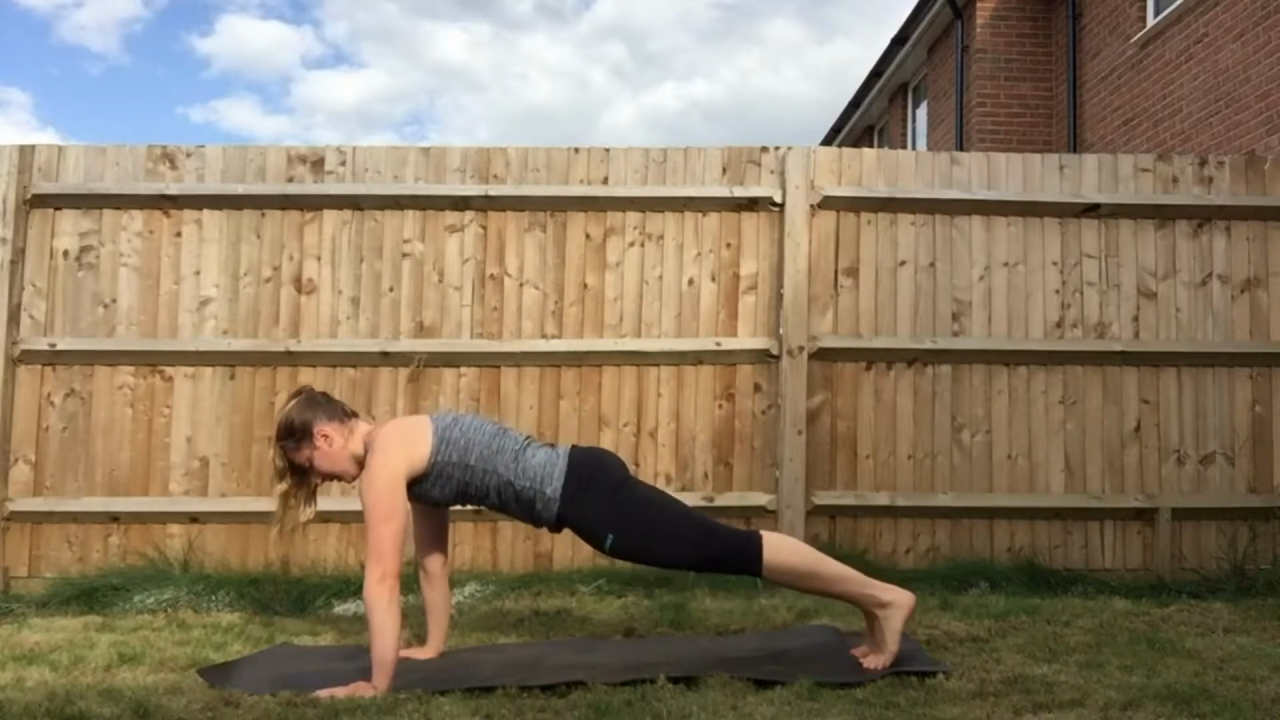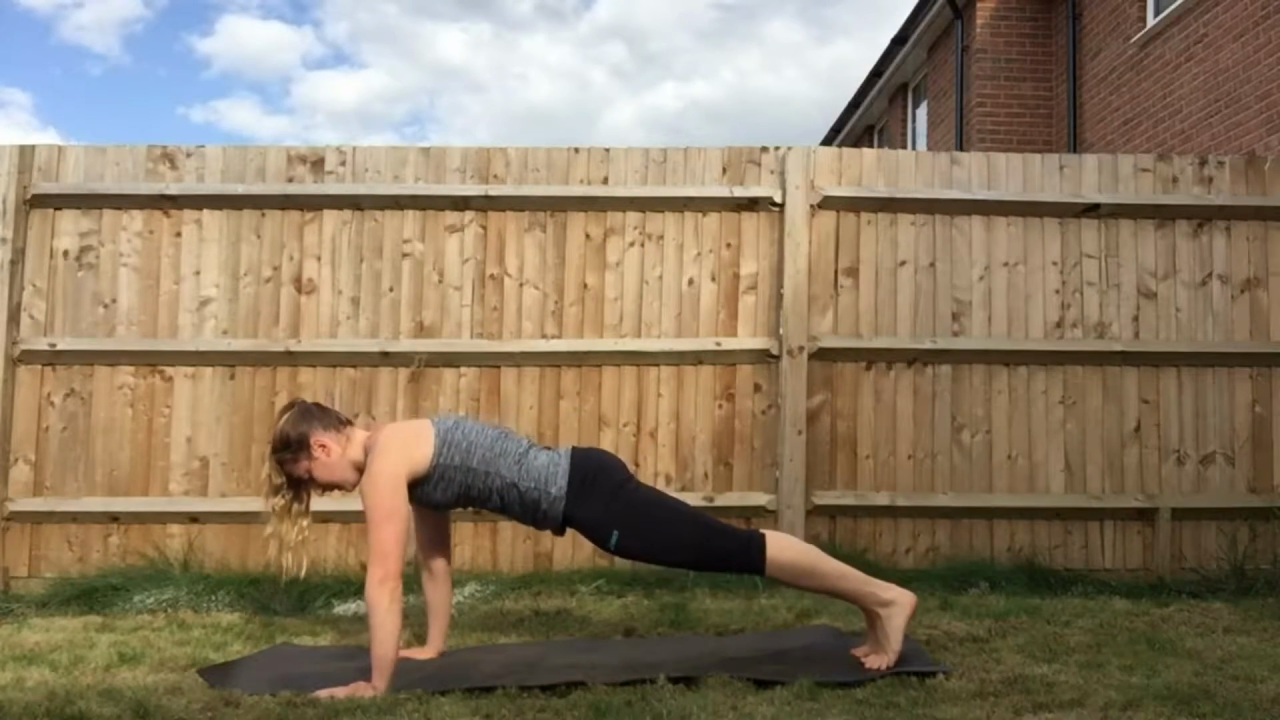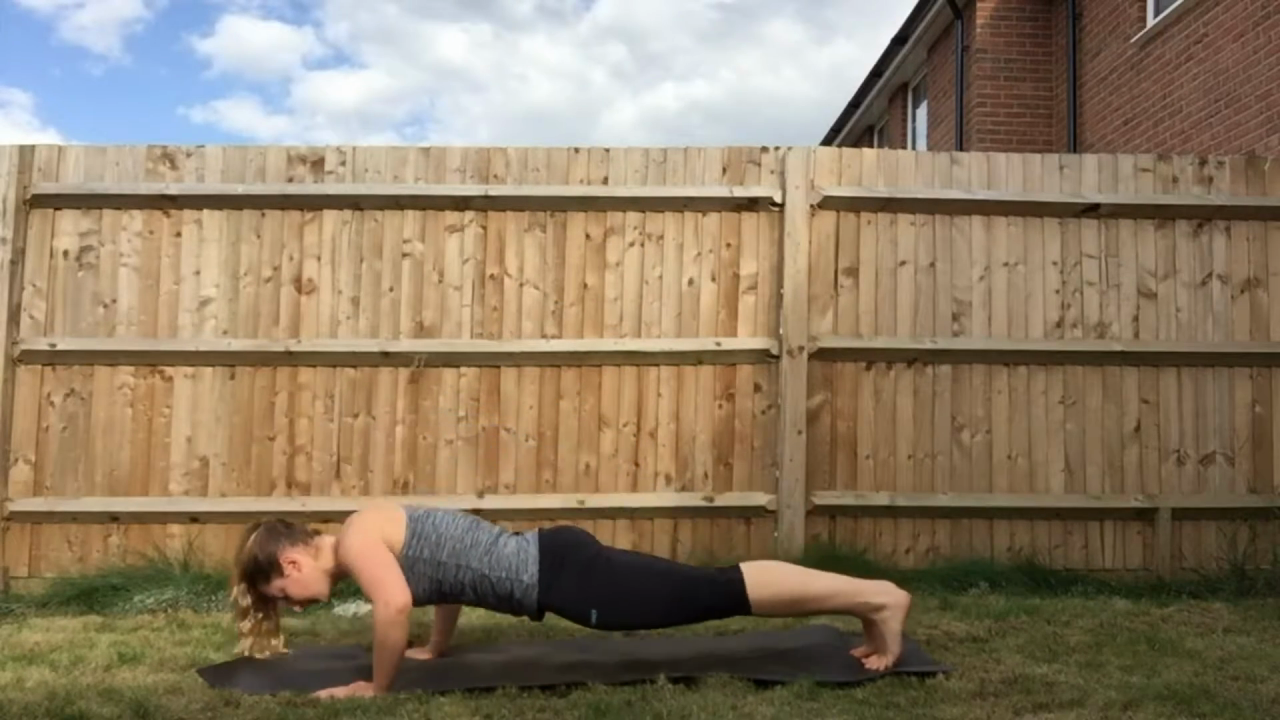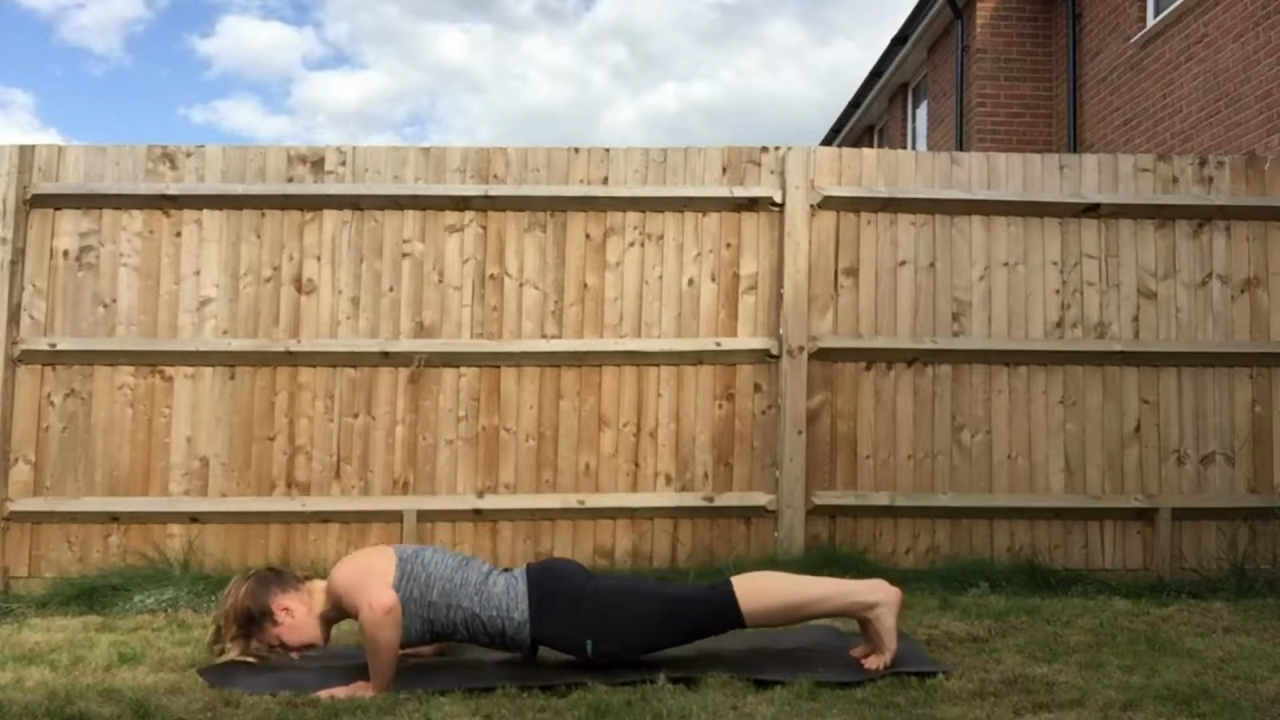
dt=0.5s
person 1, frame 1
left shoulder: (382, 456)
right shoulder: (406, 451)
left elbow: (381, 577)
right elbow: (431, 558)
left wrist: (378, 683)
right wrist: (432, 646)
left hip: (583, 494)
right hip: (579, 480)
left knee: (728, 551)
right knee: (722, 549)
left ankle: (883, 599)
right ankle: (873, 600)
person 1, frame 2
left shoulder: (384, 458)
right shoulder: (407, 459)
left elbow: (384, 577)
right elbow: (435, 555)
left wrist: (377, 683)
right wrist: (434, 645)
left hip: (585, 494)
right hip: (578, 482)
left knee: (732, 549)
right knee: (725, 550)
left ankle: (884, 599)
right ankle: (875, 599)
person 1, frame 3
left shoulder: (352, 539)
right shoulder: (371, 530)
left elbow: (394, 602)
left wrist: (377, 685)
right wrist: (436, 647)
left hip: (560, 576)
right hip: (553, 560)
left knee: (718, 590)
right knee: (713, 586)
left ankle: (875, 596)
right ankle: (870, 594)
person 1, frame 4
left shoulder: (343, 578)
right shoulder: (367, 569)
left elbow: (383, 608)
left wrist: (376, 685)
right wrist: (429, 642)
left hip: (551, 612)
right hip: (546, 590)
left knee: (708, 609)
right knee: (701, 603)
left ankle: (868, 597)
right ankle: (863, 596)
